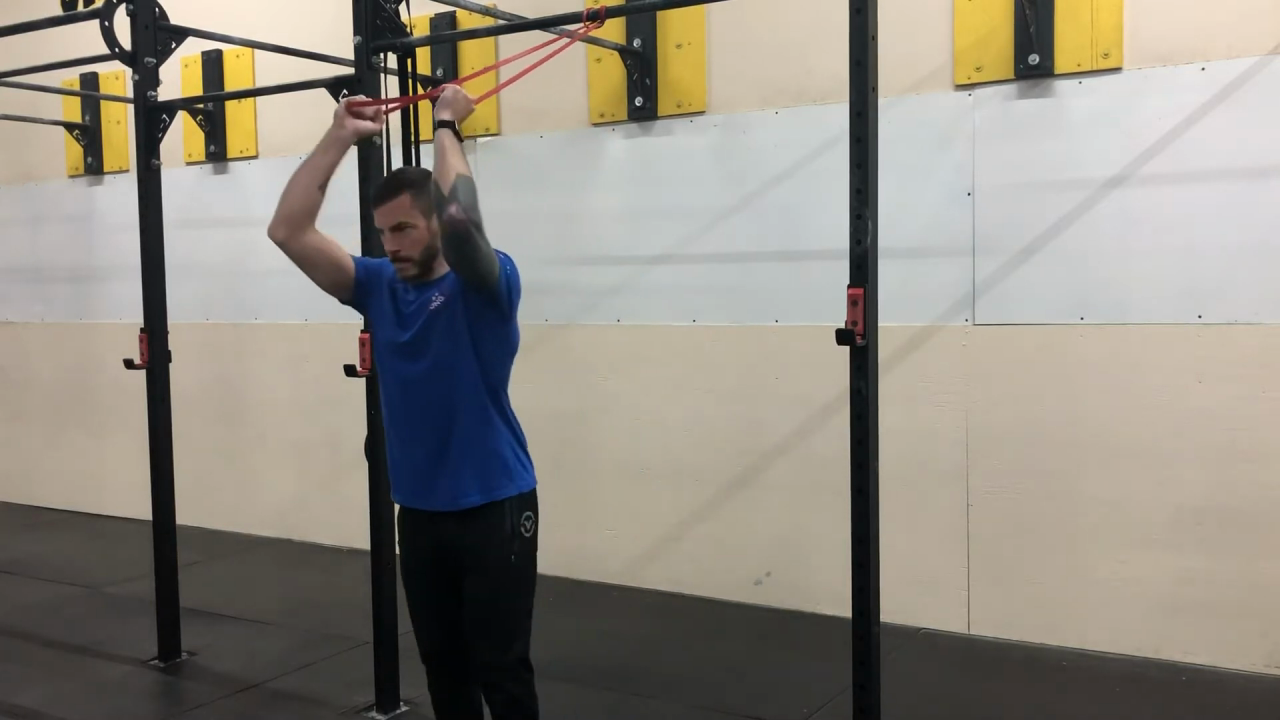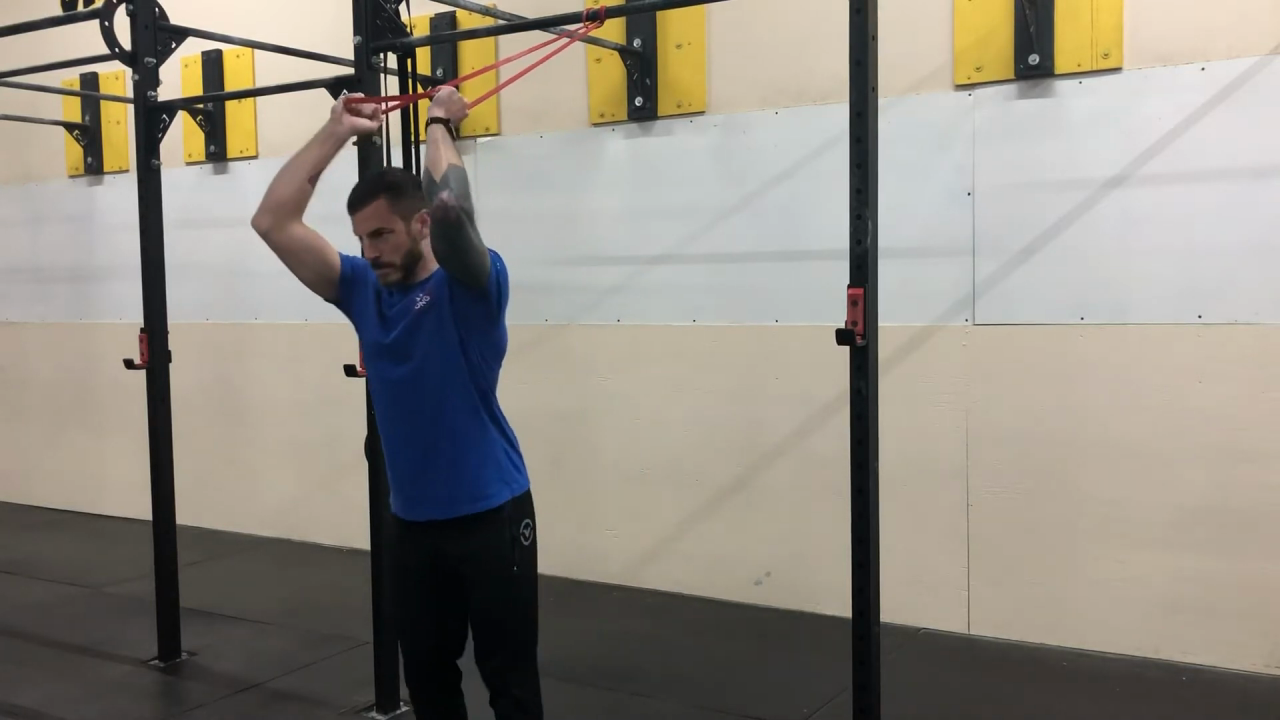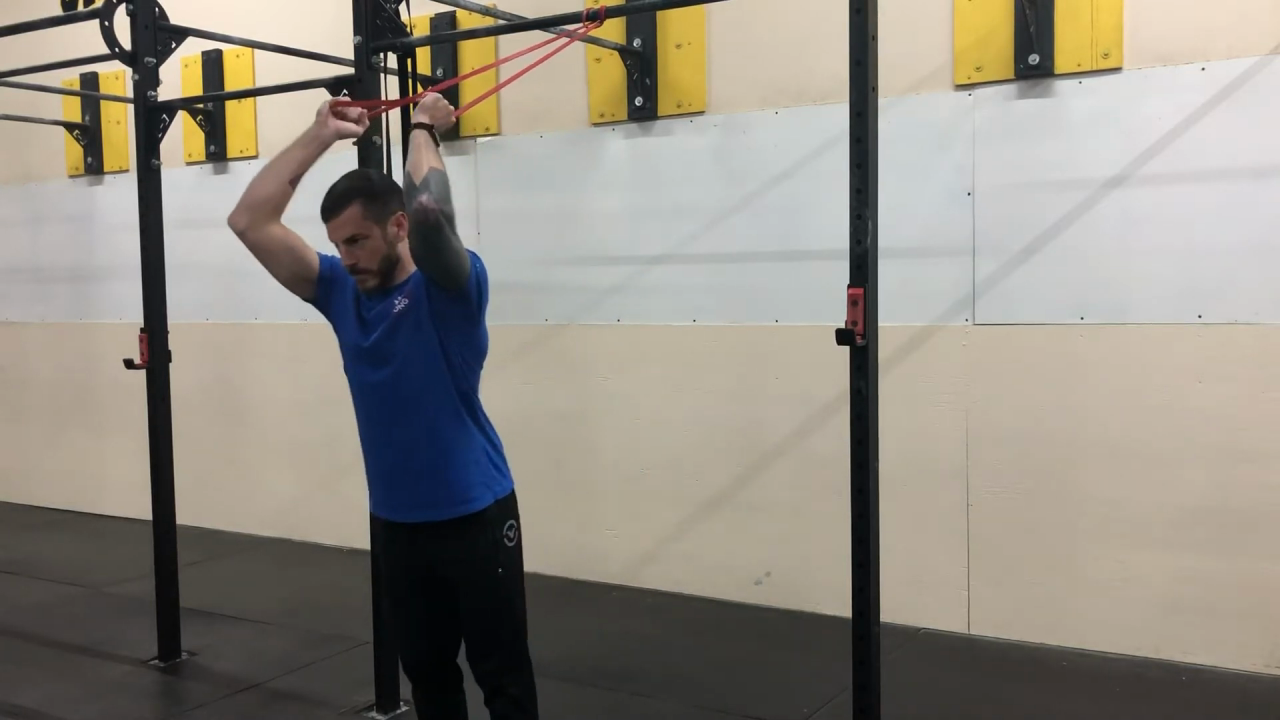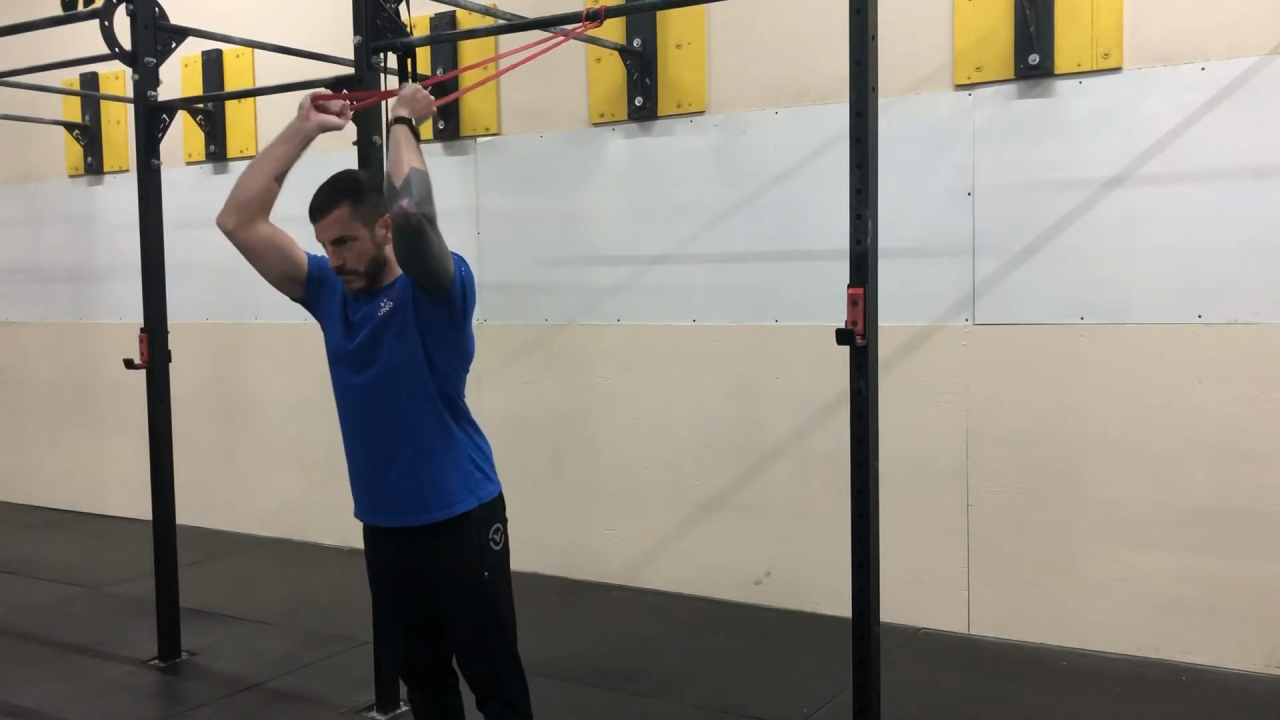
dt=0.3s
person 1, frame 1
left shoulder: (489, 282)
right shoulder: (379, 287)
left elbow: (462, 218)
right elbow: (288, 230)
left wrist: (446, 125)
right wrist: (340, 136)
left hip: (494, 507)
right hip: (421, 511)
left knee: (499, 665)
right knee: (444, 663)
person 1, frame 2
left shoulder: (472, 282)
right shoulder: (362, 289)
left elbow: (451, 207)
right elbow: (273, 221)
left wrist: (440, 122)
right wrist: (337, 131)
left hip: (489, 515)
right hip: (414, 521)
person 1, frame 3
left shoulder: (450, 285)
right shoulder: (340, 291)
left elbow: (430, 211)
right elbow: (250, 219)
left wrist: (423, 127)
right wrist: (321, 134)
left hip: (473, 516)
right hip: (397, 523)
person 1, frame 4
left shoulder: (440, 287)
right shoulder: (328, 292)
left elbow: (415, 214)
right elbow: (239, 221)
left wrist: (403, 122)
right wrist: (305, 127)
left hip: (459, 518)
right hip: (385, 525)
